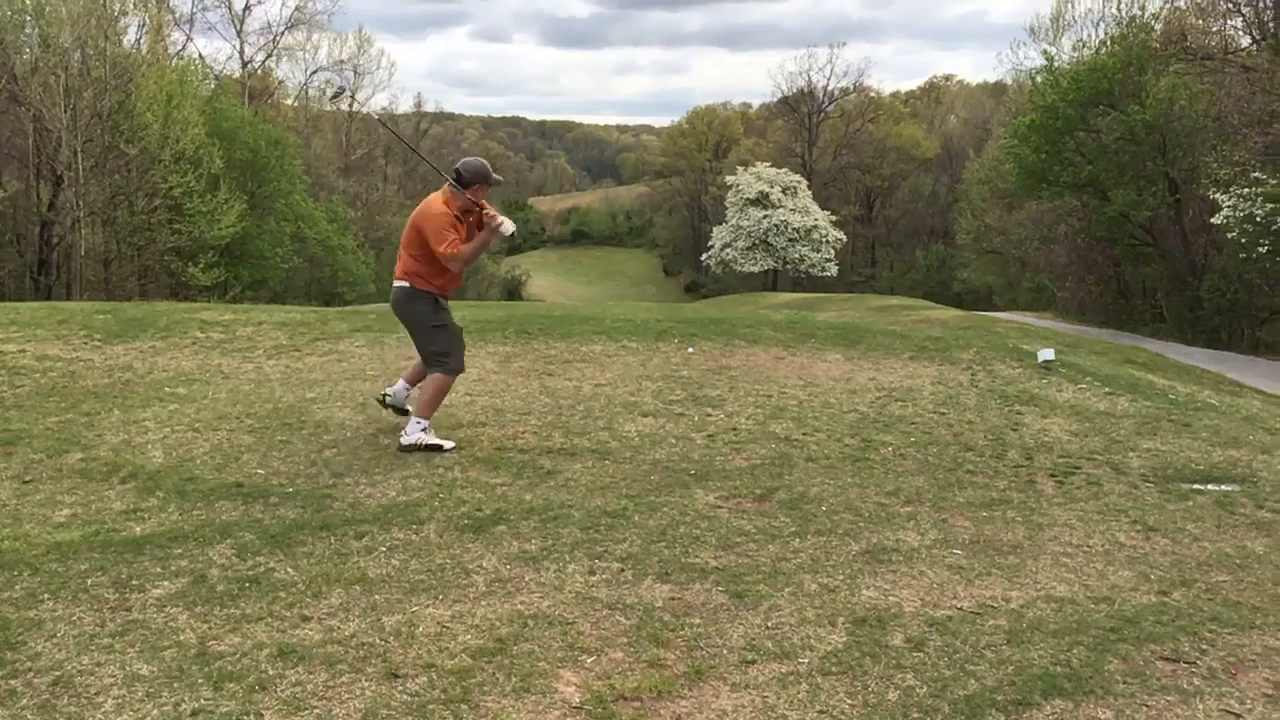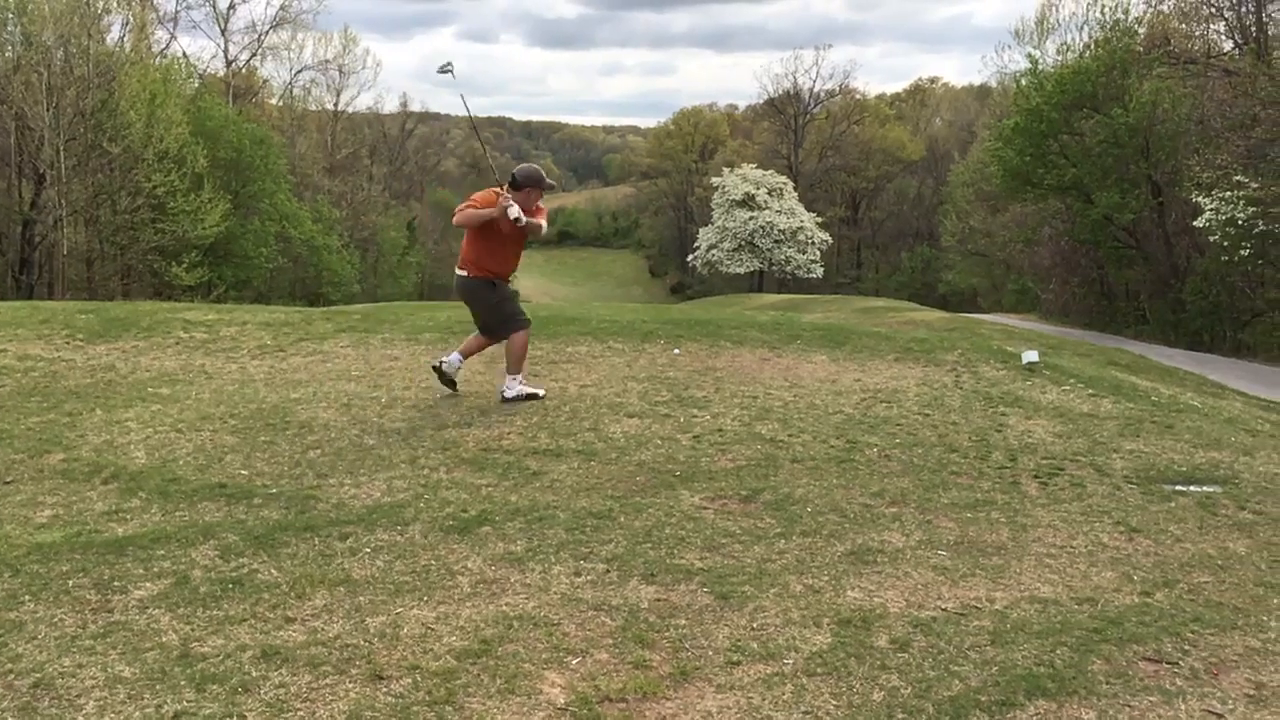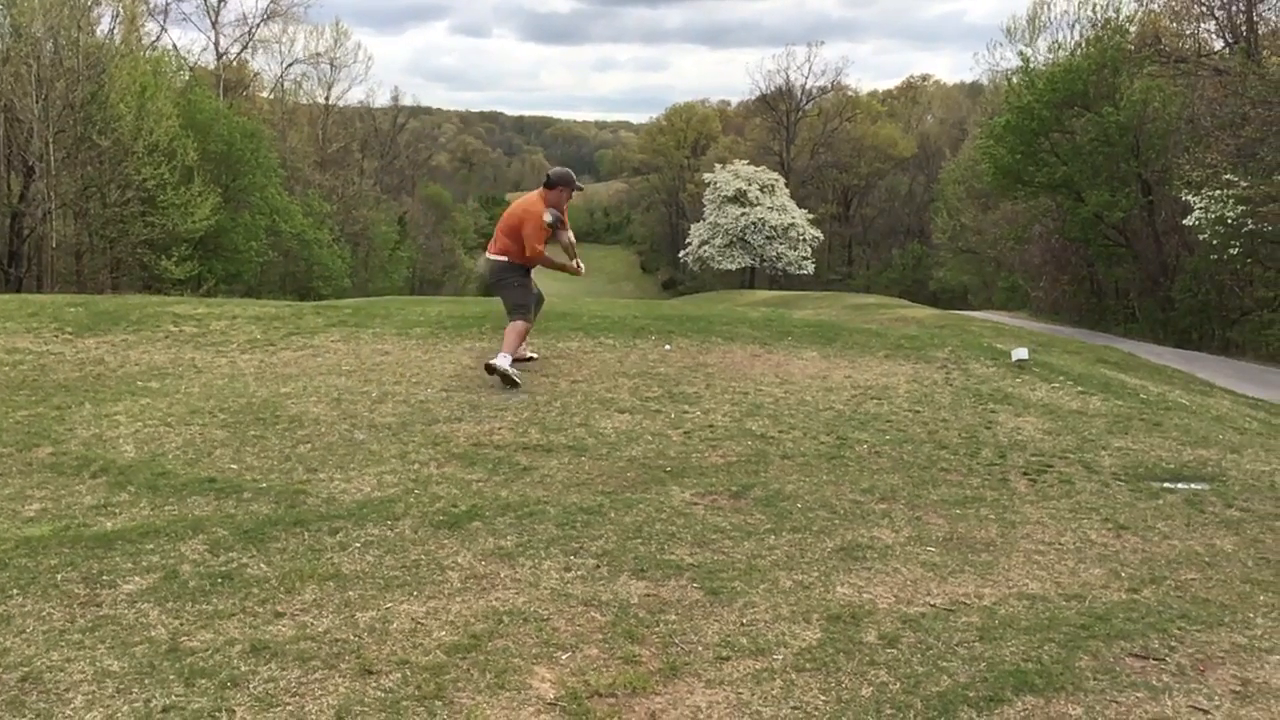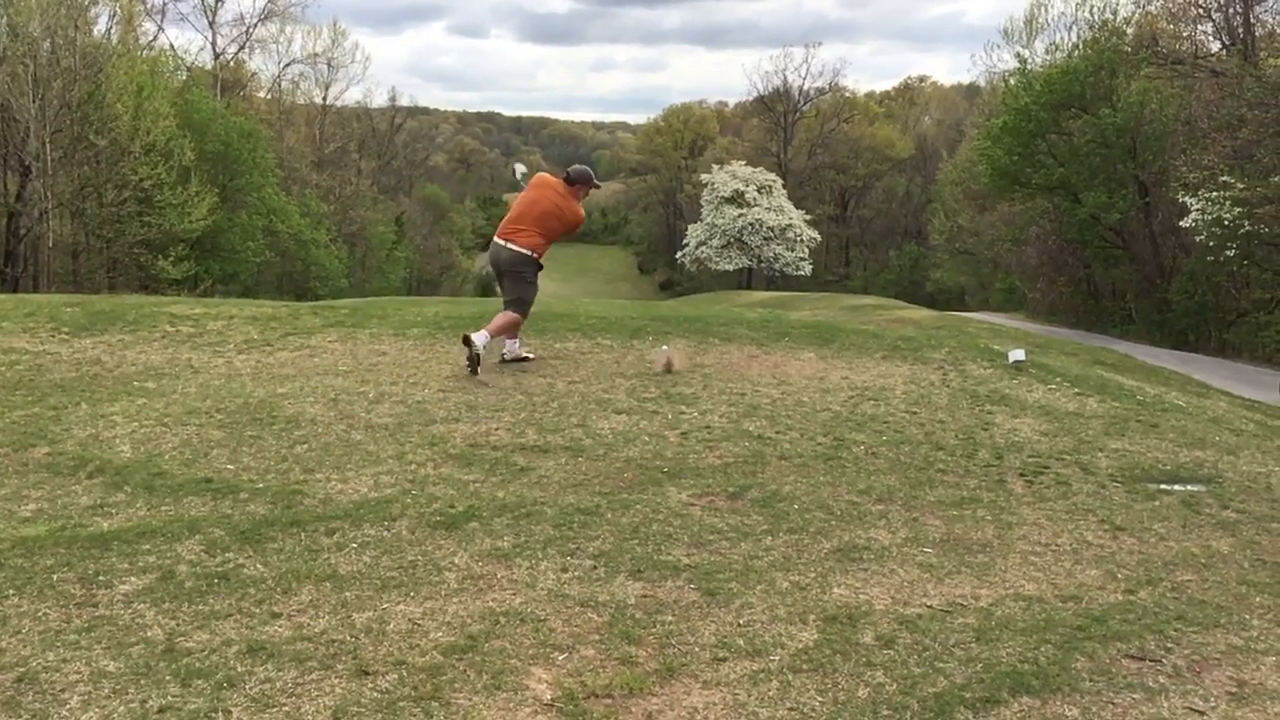
dt=0.4s
person 1, frame 1
left shoulder: (471, 206)
right shoulder: (436, 212)
left elbow: (500, 222)
right elbow: (456, 261)
left wrist: (502, 224)
right wrist: (486, 236)
left hip: (419, 295)
right hip: (418, 297)
left knee: (444, 353)
right knee: (448, 364)
left ankle: (397, 393)
right ankle: (416, 431)
person 1, frame 2
left shoulder: (534, 208)
right shoulder: (486, 199)
left elbow: (540, 230)
right elbow: (459, 220)
left wrist: (523, 219)
right wrist: (494, 213)
left hip: (490, 280)
right hip: (478, 280)
left knee: (493, 330)
right knee: (518, 326)
left ankle: (450, 363)
right ankle: (514, 388)
person 1, frame 3
left shoulder: (551, 205)
right shoulder: (536, 213)
left elbow: (564, 230)
right elbow: (535, 254)
left wrist: (570, 247)
right wrist: (567, 267)
left hip: (499, 262)
right hip: (508, 267)
left knee: (532, 301)
right knee: (522, 315)
left ankle: (516, 350)
right ankle: (502, 362)
person 1, frame 4
left shoulder: (541, 179)
right shoulder: (576, 214)
left hip: (497, 247)
right hip: (521, 257)
left knee: (514, 301)
right knee: (517, 311)
left ankle: (512, 349)
right ankle: (479, 339)
